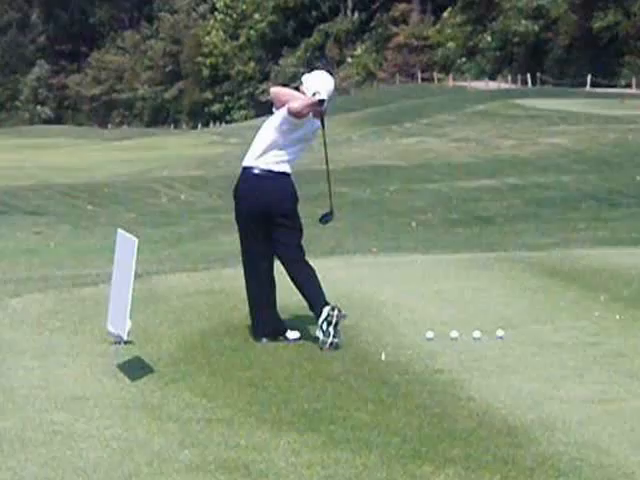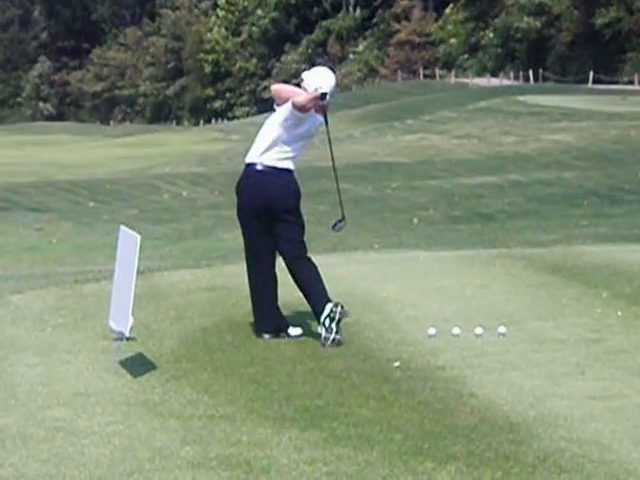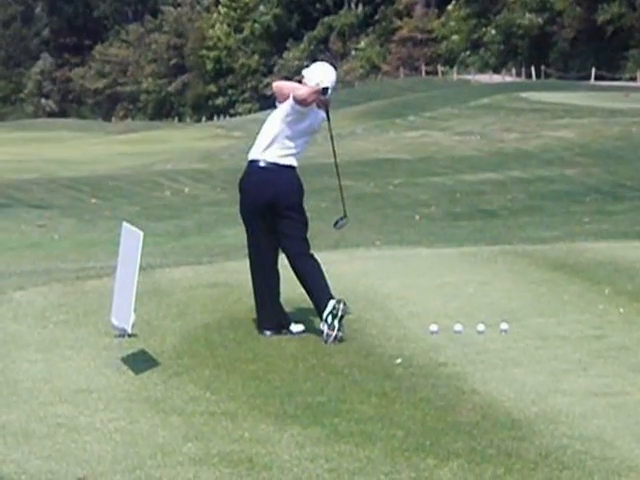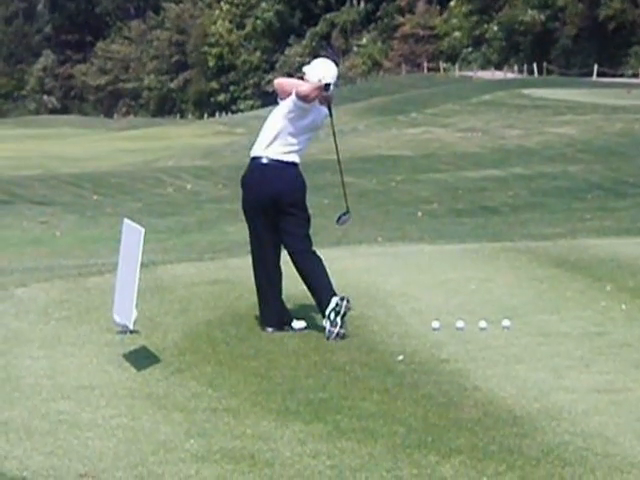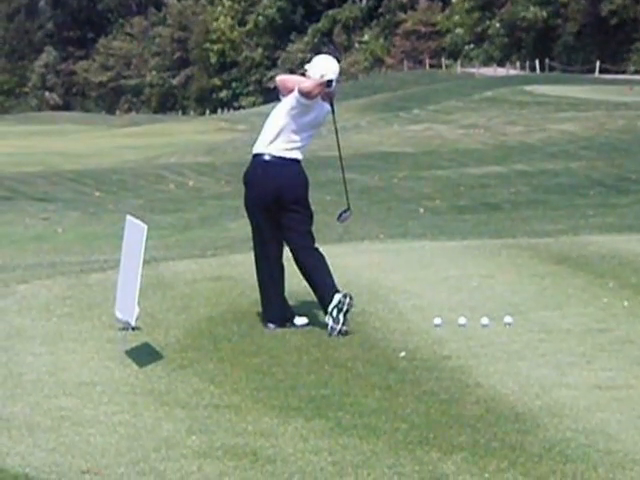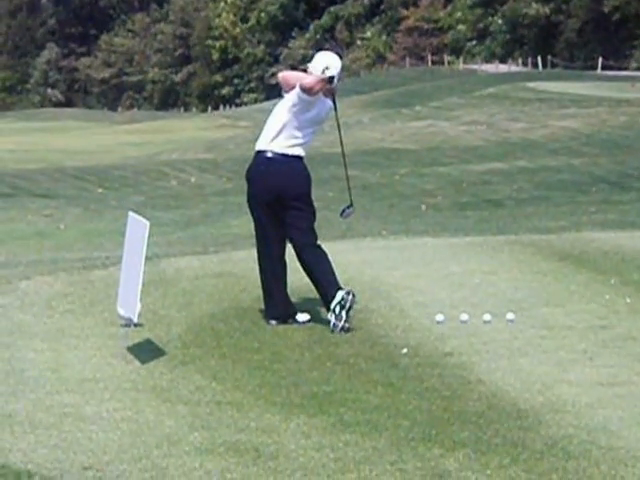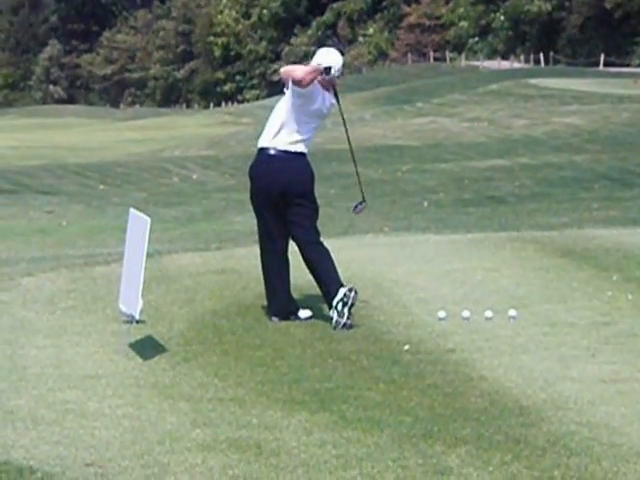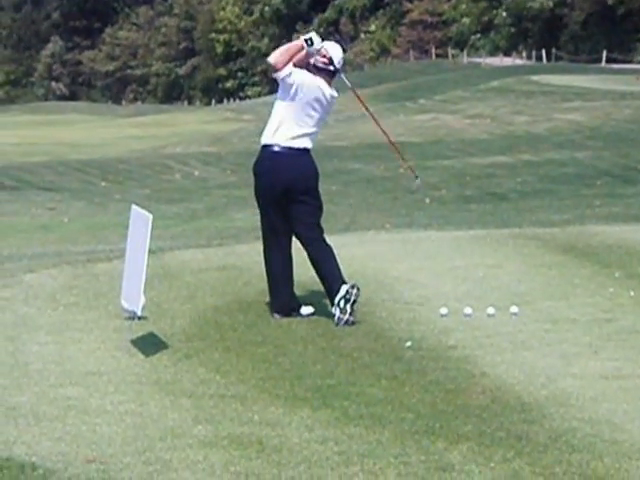
dt=0.2s
person 1, frame 1
left shoulder: (298, 115)
right shoulder: (313, 123)
left elbow: (295, 107)
right elbow: (276, 92)
left wrist: (311, 100)
right wrist: (314, 104)
left hip: (251, 185)
right hip: (280, 187)
left knee: (257, 261)
right knee: (294, 257)
left ankle: (267, 327)
right ankle: (323, 310)
person 1, frame 2
left shoulder: (299, 111)
right shoulder: (316, 120)
left elbow: (300, 101)
right elbow: (277, 89)
left wrist: (313, 96)
right wrist: (317, 99)
left hip: (253, 182)
right hip: (283, 184)
left knee: (259, 258)
right knee: (296, 254)
left ankle: (269, 323)
right ankle: (324, 307)
person 1, frame 3
left shoulder: (301, 106)
right shoulder: (318, 116)
left elbow: (300, 95)
right elbow: (278, 86)
left wrist: (314, 90)
right wrist: (318, 95)
left hip: (256, 178)
right hip: (286, 180)
left knee: (262, 254)
right knee: (299, 250)
left ankle: (271, 320)
right ankle: (327, 304)
person 1, frame 4
left shoulder: (302, 102)
right shoulder: (321, 112)
left elbow: (303, 91)
right elbow: (280, 83)
left wrist: (317, 86)
right wrist: (321, 89)
left hip: (259, 175)
right hip: (288, 177)
left knee: (265, 251)
right knee: (301, 247)
left ankle: (274, 317)
right ankle: (330, 301)
person 1, frame 5
left shoulder: (306, 99)
right shoulder: (323, 109)
left elbow: (305, 87)
right elbow: (282, 80)
left wrist: (318, 83)
right wrist: (326, 88)
left hip: (261, 172)
right hip: (291, 174)
left knee: (267, 247)
right knee: (303, 244)
left ankle: (276, 313)
right ankle: (332, 297)
person 1, frame 6
left shoulder: (308, 96)
right shoulder: (326, 105)
left elbow: (307, 84)
right elbow: (284, 77)
left wrist: (321, 79)
right wrist: (327, 83)
left hip: (264, 169)
right hip: (294, 171)
left knee: (269, 244)
right knee: (306, 241)
left ankle: (279, 310)
right ankle: (335, 295)
person 1, frame 7
left shoulder: (306, 89)
right shoulder: (327, 101)
left elbow: (292, 74)
right elbow: (292, 73)
left wrist: (317, 69)
right wrist: (327, 77)
left hip: (267, 166)
right hip: (297, 168)
left knee: (272, 241)
right knee: (309, 237)
left ankle: (281, 306)
right ankle: (336, 292)
person 1, frame 8
left shoulder: (300, 81)
right shoulder: (329, 96)
left elbow: (275, 62)
left wrist: (305, 41)
right wrist: (308, 48)
left hip: (271, 162)
right hip: (302, 165)
left knee: (276, 238)
right knee: (312, 235)
left ankle: (283, 304)
right ankle: (339, 290)
